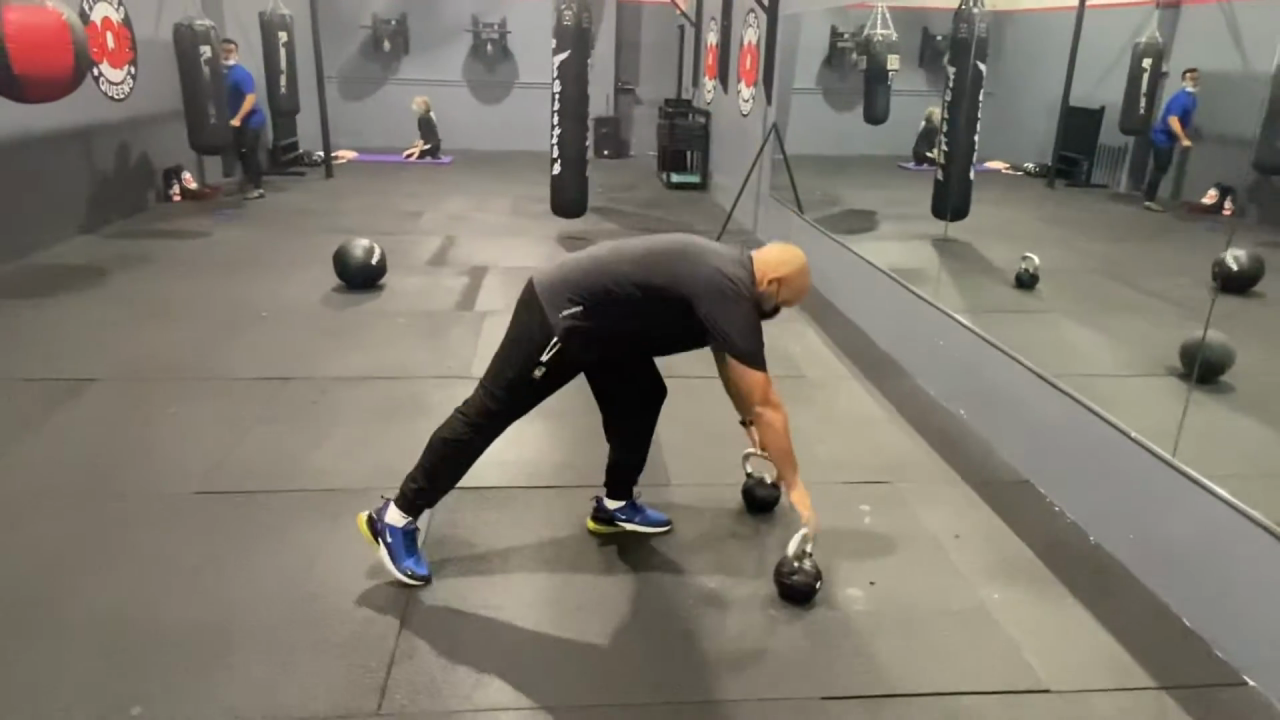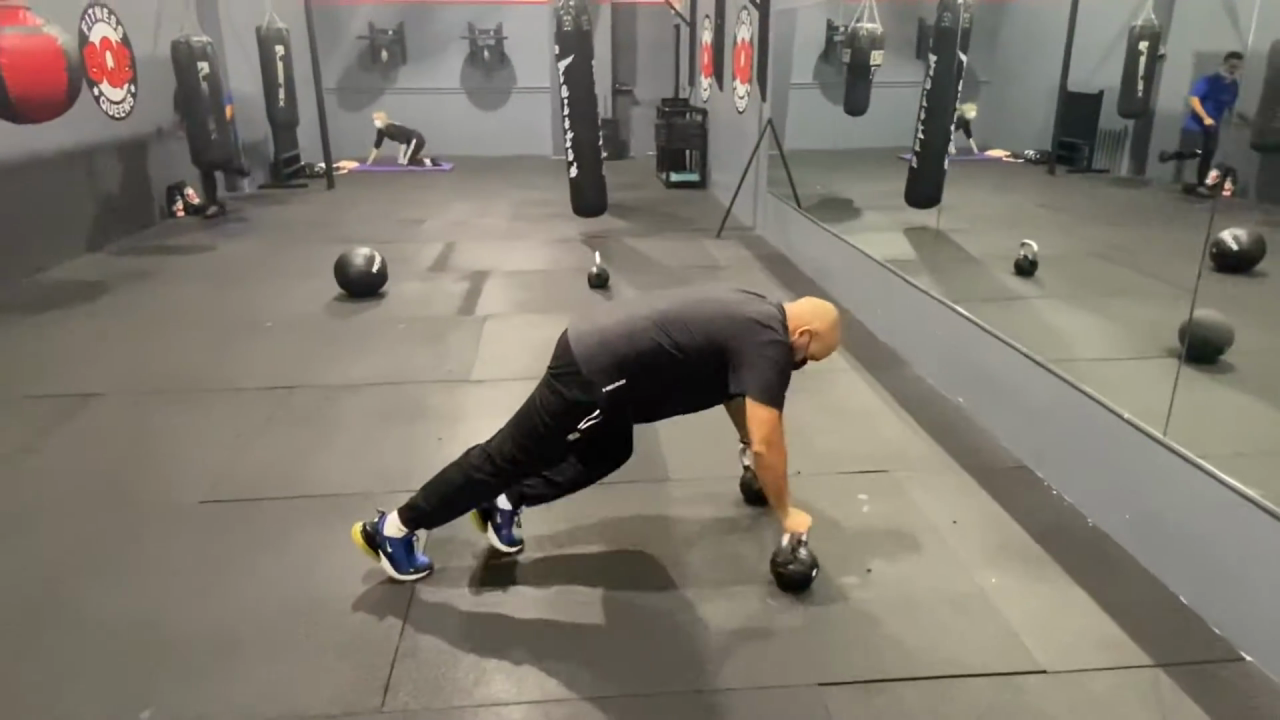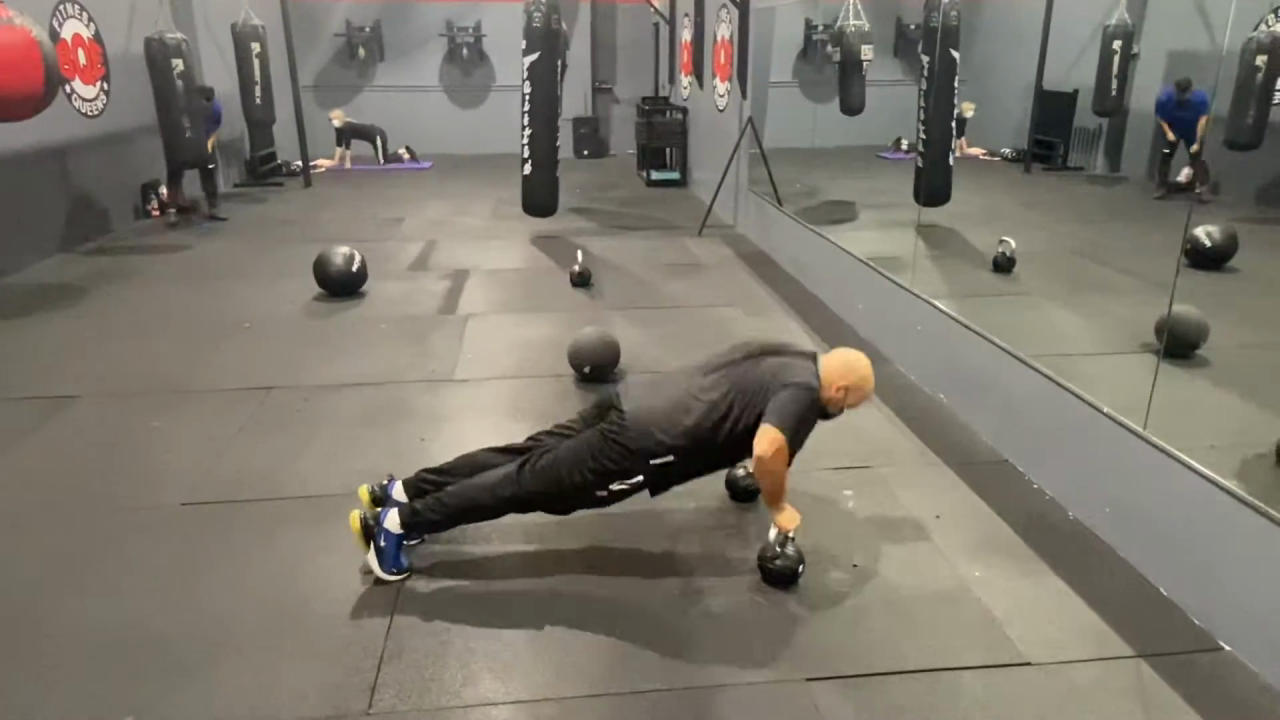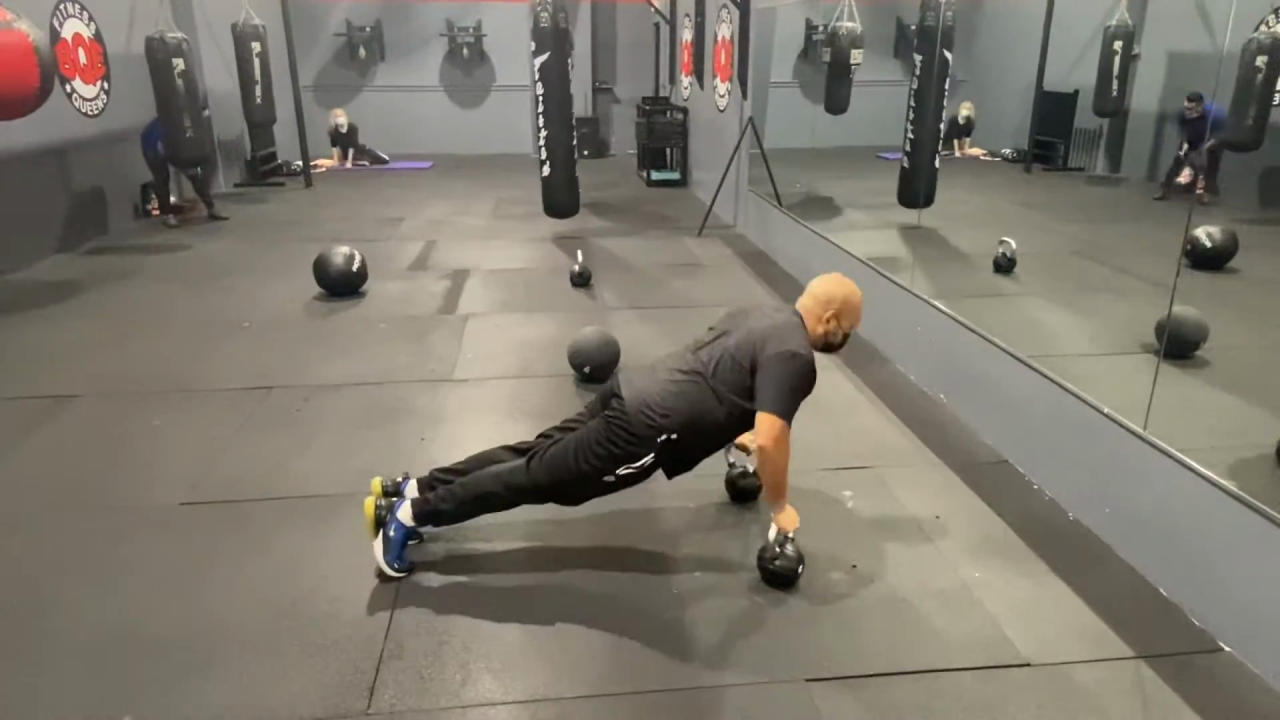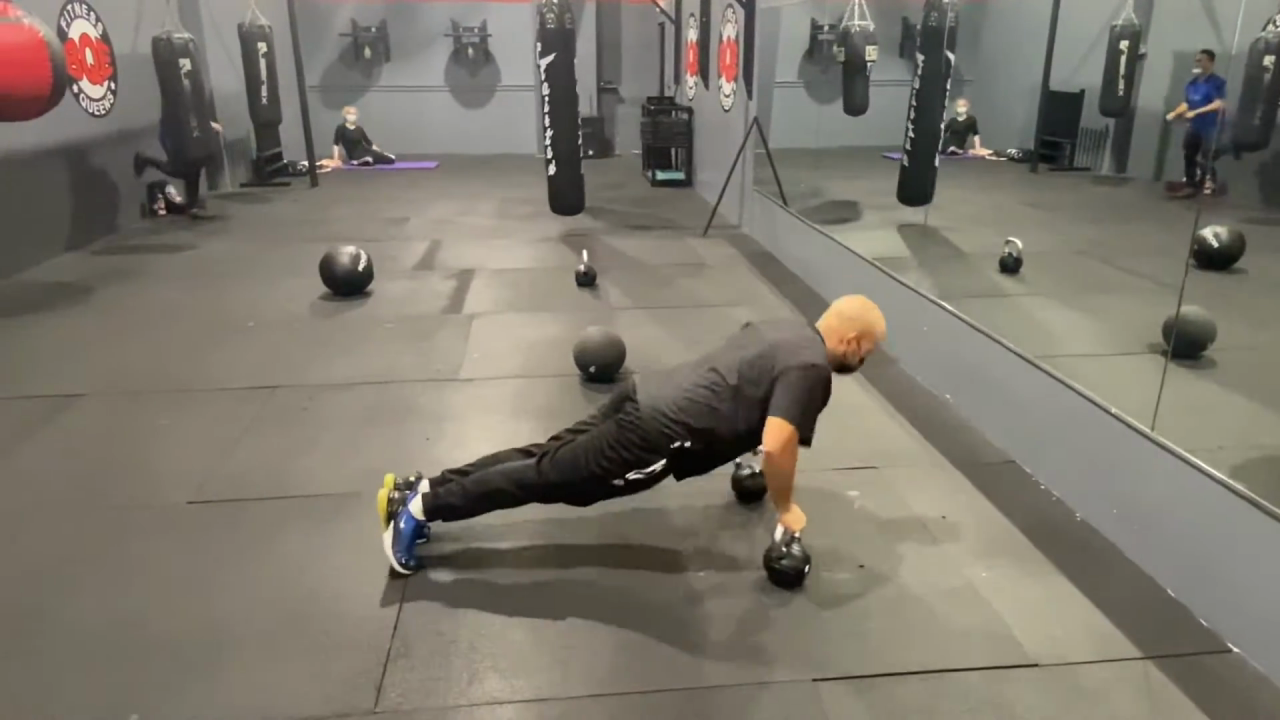
dt=1s
person 1, frame 1
left shoulder: (730, 276)
right shoulder: (731, 296)
left elbow: (733, 365)
right elbow: (766, 405)
left wrist: (749, 420)
right wrist: (794, 486)
left hip: (591, 310)
right hip: (562, 310)
left knee: (643, 397)
right knee: (488, 412)
left ankle: (615, 505)
right ankle: (396, 518)
person 1, frame 2
left shoulder: (755, 317)
right shoulder: (768, 345)
left elbow: (733, 386)
right elbow: (767, 444)
left wrist: (751, 445)
right wrist: (786, 513)
left hip: (596, 350)
right hip: (595, 372)
left knee: (608, 454)
right knee: (508, 456)
left ankle: (504, 502)
right ankle: (392, 529)
person 1, frame 3
left shoulder: (786, 357)
right shoulder: (802, 394)
right elbow: (768, 451)
left wrist: (728, 428)
right wrist: (778, 509)
left hip: (631, 402)
right hip: (639, 446)
left knee: (525, 459)
right knee: (528, 485)
left ankle: (397, 491)
right ankle: (393, 523)
person 1, frame 4
left shoulder: (767, 316)
right shoulder: (794, 356)
right elbow: (769, 439)
left wrist: (734, 435)
right wrist: (779, 508)
left hip: (631, 392)
right hip: (643, 430)
left knee: (530, 459)
right knee: (534, 480)
left ankle: (408, 488)
right ankle: (408, 513)
person 1, frame 5
left shoulder: (786, 330)
right shoulder: (810, 370)
right elbow: (776, 439)
left wrist: (738, 427)
right wrist: (784, 507)
left hip: (646, 397)
right hip: (654, 436)
left knee: (539, 461)
right knee: (546, 477)
left ankle: (424, 490)
right ankle: (419, 509)
